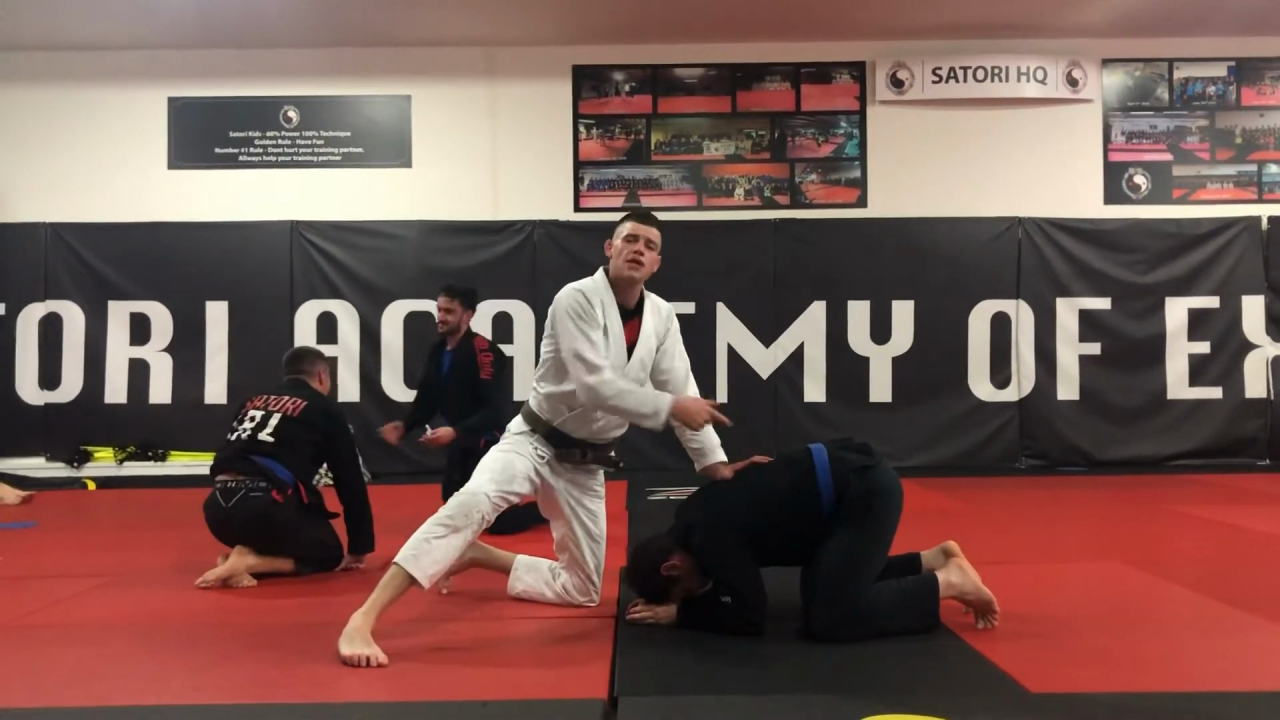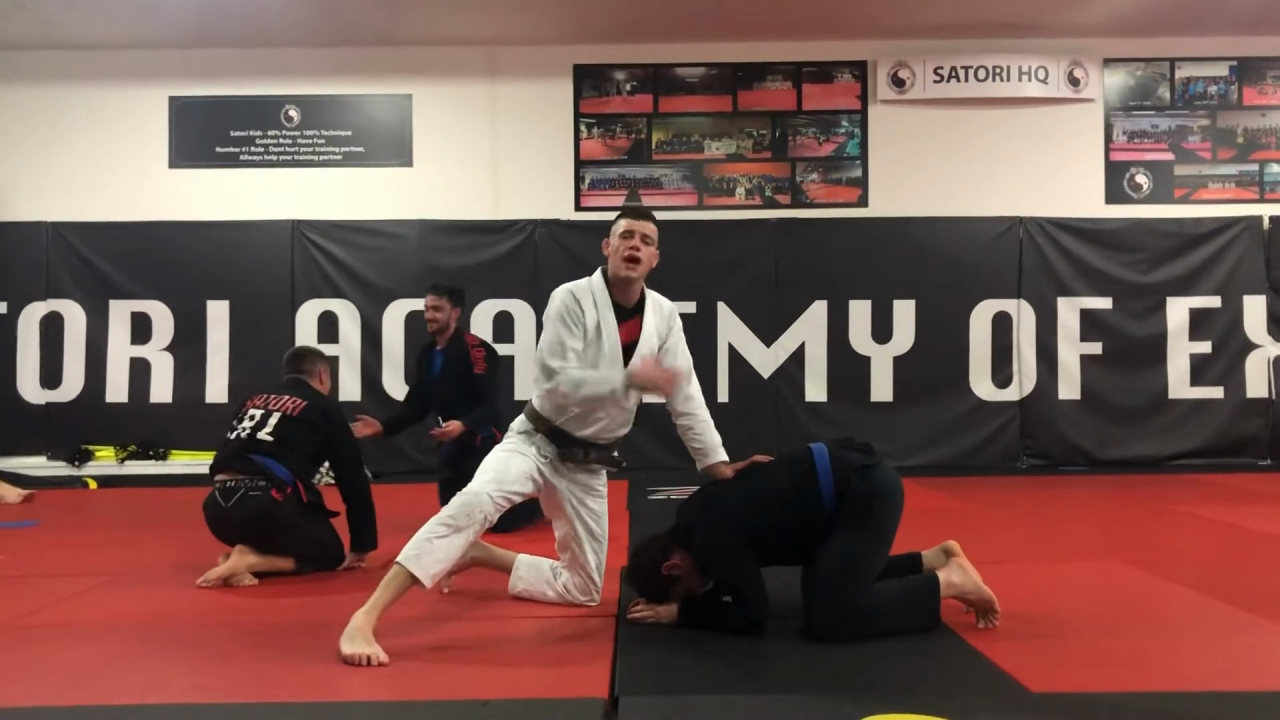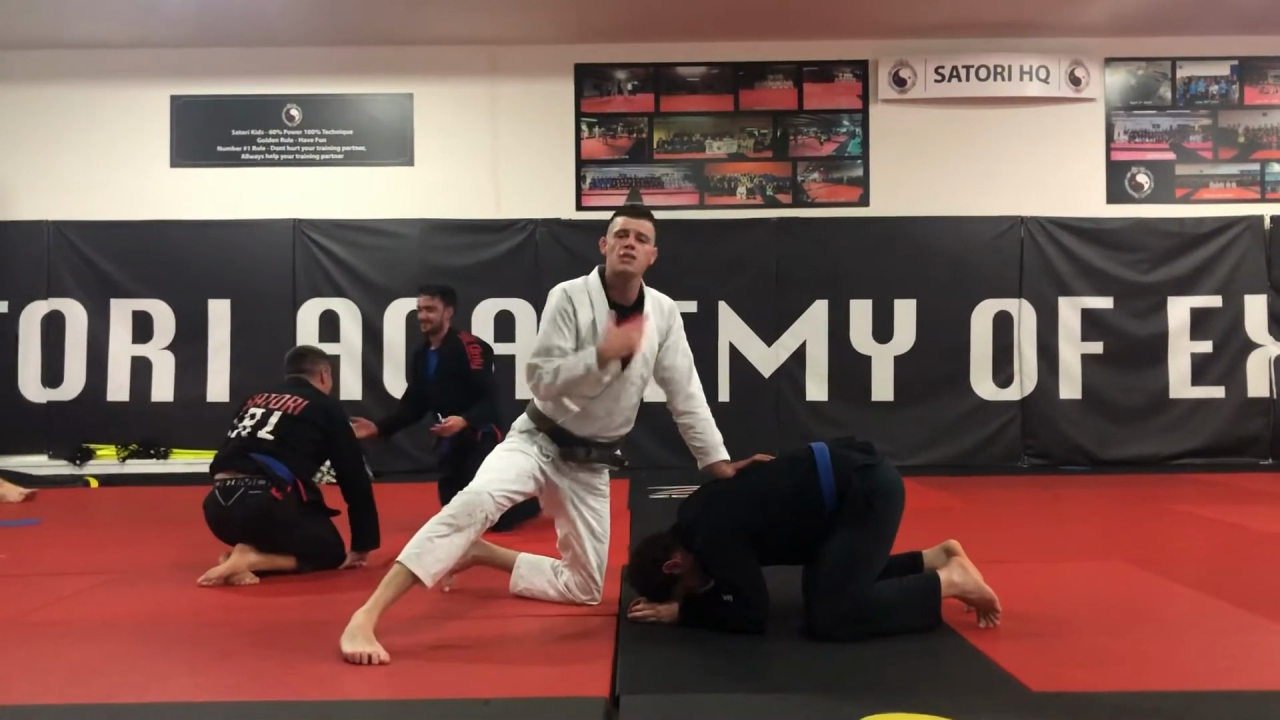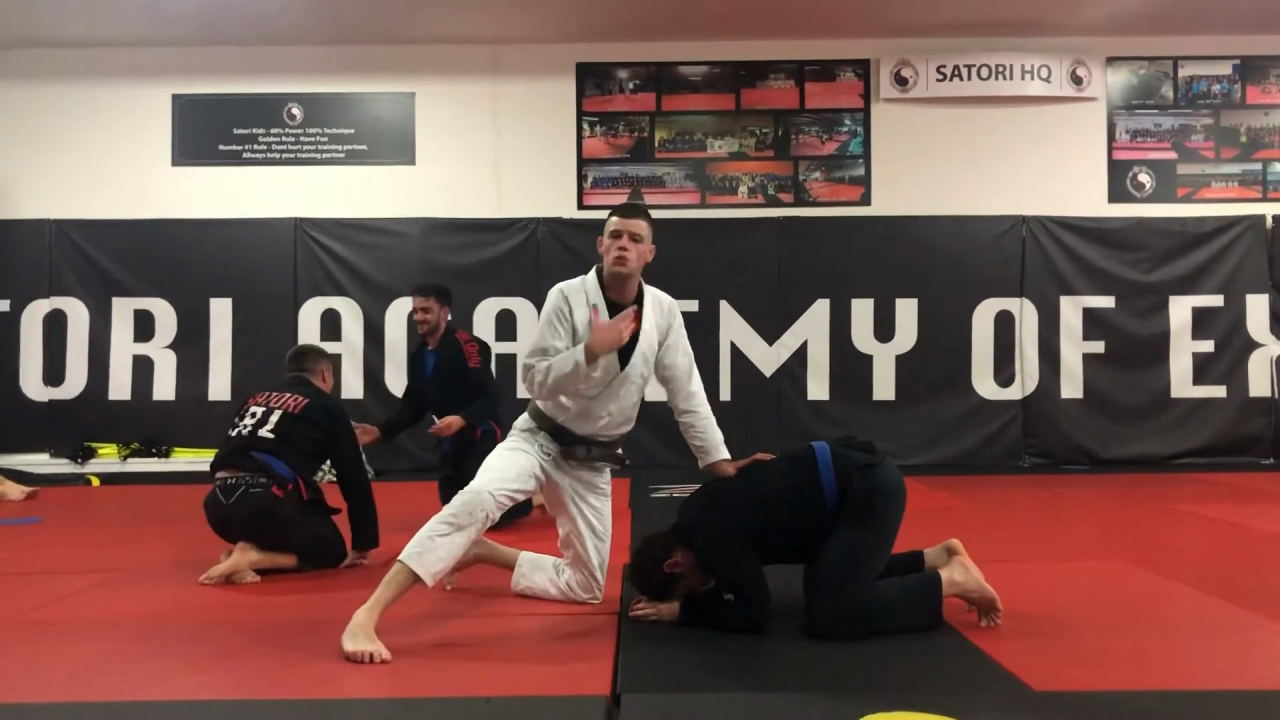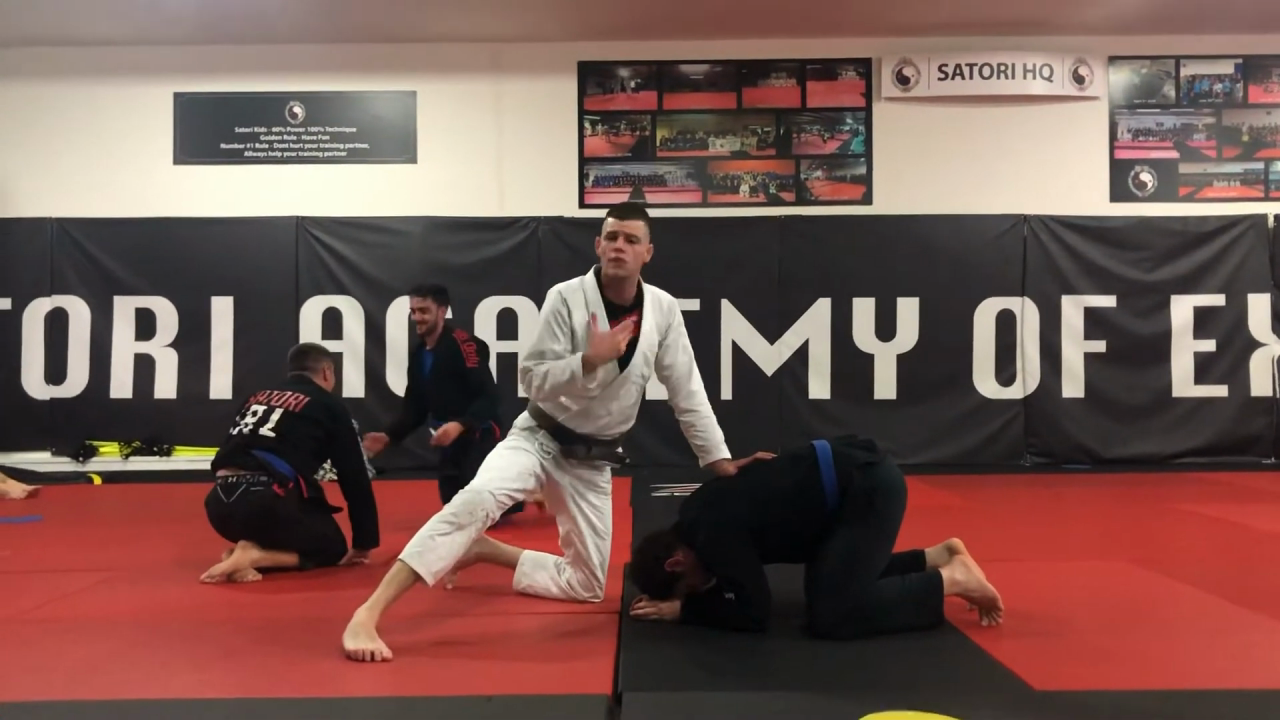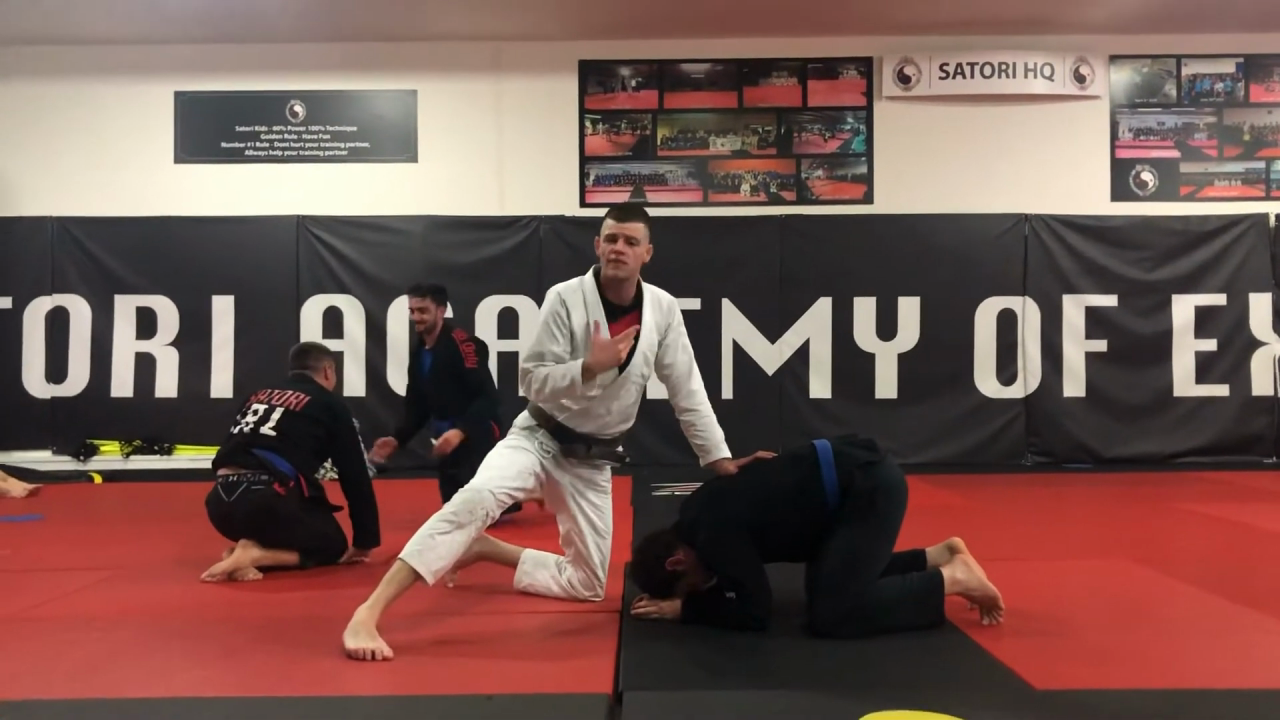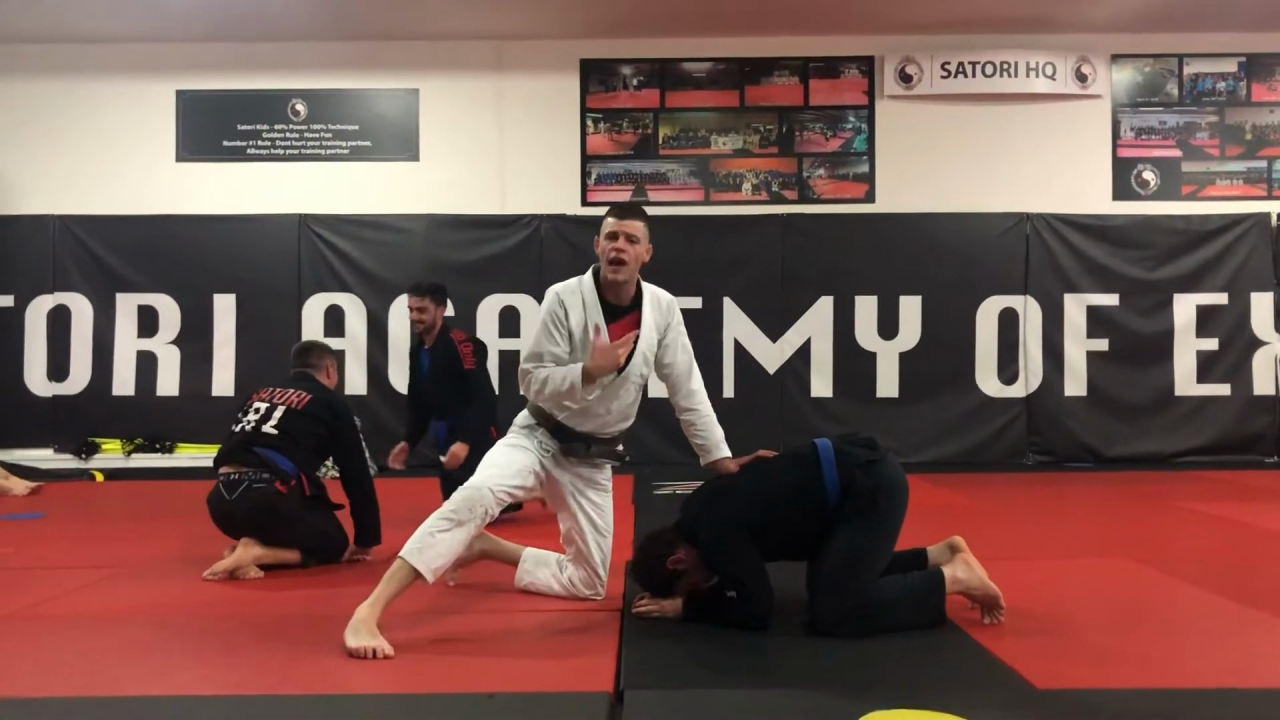
dt=0.1s
person 1, frame 1
left shoulder: (661, 316)
right shoulder: (577, 300)
left elbow: (681, 392)
right elbow: (592, 385)
left wrist: (718, 466)
right wrist: (672, 407)
left hip: (584, 462)
right hip: (535, 441)
left knee: (582, 590)
right knee: (472, 504)
left ankle: (475, 556)
right ankle: (363, 620)
person 1, frame 2
left shoulder: (662, 314)
right shoulder: (573, 298)
left elbow: (686, 395)
right elbow: (556, 383)
left wrist: (719, 464)
right wrist: (630, 379)
left hip: (588, 463)
right hip: (538, 440)
left knee: (584, 589)
right knee: (475, 503)
left ankle: (476, 555)
right ankle: (364, 620)
person 1, frame 3
left shoulder: (663, 312)
right shoulder: (570, 297)
left elbow: (686, 393)
right elbow: (540, 378)
left wrist: (720, 463)
right wrist: (602, 354)
left hip: (590, 461)
right hip: (540, 439)
left knee: (585, 588)
right knee: (476, 502)
left ankle: (477, 553)
right ankle: (365, 618)
person 1, frame 4
left shoulder: (663, 310)
right shoulder: (568, 297)
left elbow: (687, 393)
right elbow: (535, 378)
left wrist: (721, 462)
right wrist: (592, 352)
left hip: (592, 461)
right hip: (540, 439)
left knee: (587, 587)
right knee: (476, 502)
left ankle: (480, 553)
right ankle: (367, 616)
person 1, frame 5
left shoulder: (663, 309)
right shoulder: (566, 298)
left elbow: (687, 391)
right elbow: (533, 381)
left wrist: (721, 461)
right wrist: (590, 360)
left hip: (593, 459)
right hip: (541, 438)
left knee: (587, 587)
right knee: (477, 501)
left ankle: (482, 551)
right ankle: (369, 614)
person 1, frame 6
left shoulder: (663, 309)
right shoulder: (566, 299)
left elbow: (687, 390)
right elbow: (533, 381)
left wrist: (721, 461)
right wrist: (591, 367)
left hip: (592, 459)
right hip: (541, 438)
left knee: (588, 585)
right knee: (477, 499)
left ankle: (483, 549)
right ankle: (368, 614)
person 1, frame 7
left shoulder: (662, 308)
right shoulder: (564, 298)
left elbow: (687, 390)
right elbow: (532, 382)
left wrist: (722, 460)
right wrist: (590, 371)
left hip: (592, 457)
right hip: (540, 436)
left knee: (589, 583)
right knee: (476, 497)
left ankle: (483, 548)
right ankle: (369, 611)
person 2, frame 1
left shoulder: (709, 538)
right shoulder: (692, 520)
left elbow: (750, 617)
right elbow: (733, 588)
left wrist: (677, 611)
right wrist: (677, 600)
left hip: (865, 490)
right hip: (852, 478)
left knee: (827, 619)
right knee: (820, 589)
left ankle: (947, 581)
right ankle: (936, 559)
person 2, frame 2
left shoulder: (710, 537)
right shoulder: (694, 518)
left elbow: (752, 616)
right elbow: (737, 586)
left wrist: (678, 610)
right wrist: (682, 599)
left hip: (867, 490)
right hip: (852, 478)
left knee: (827, 618)
right knee: (824, 586)
left ankle: (948, 581)
right ankle: (937, 558)
person 2, frame 3
left shoulder: (710, 536)
right shoulder: (694, 518)
left elbow: (752, 615)
right elbow: (738, 586)
left wrist: (679, 610)
right wrist: (673, 598)
left hip: (867, 489)
right hip: (853, 477)
left knee: (828, 618)
right knee: (825, 586)
left ankle: (949, 580)
right ankle: (937, 558)
person 2, frame 4
left shoulder: (711, 535)
right shoulder: (696, 516)
left elbow: (753, 614)
right elbow: (739, 584)
left wrist: (680, 608)
right wrist: (682, 597)
left hip: (868, 489)
right hip: (854, 476)
left knee: (829, 616)
right knee: (824, 585)
left ankle: (950, 580)
right ankle: (939, 556)
person 2, frame 5
left shoulder: (713, 534)
right shoulder: (696, 516)
left elbow: (754, 613)
right elbow: (739, 584)
left wrist: (681, 607)
right wrist: (681, 596)
left hip: (869, 487)
right hip: (856, 475)
left knee: (830, 615)
right knee: (826, 585)
left ankle: (951, 579)
right ankle: (940, 556)
person 2, frame 6
left shoulder: (713, 533)
right shoulder: (696, 515)
left elbow: (755, 612)
right elbow: (741, 582)
left wrist: (681, 606)
right wrist: (687, 595)
left hip: (870, 486)
right hip: (856, 474)
left knee: (831, 614)
right knee: (825, 583)
left ankle: (951, 578)
right ankle: (941, 555)
person 2, frame 7
left shoulder: (714, 531)
right shoulder: (698, 514)
left elbow: (756, 611)
right elbow: (741, 582)
left wrist: (683, 605)
right wrist: (686, 594)
left hip: (871, 485)
right hip: (858, 473)
left knee: (832, 613)
right knee: (827, 582)
left ankle: (953, 577)
right ankle: (942, 554)
person 3, frame 1
left shoulder: (484, 351)
right shoulder: (438, 352)
left elbow: (493, 410)
right elbow: (426, 400)
left wrist: (455, 431)
right wrist: (403, 425)
left hip: (485, 443)
right hip: (459, 446)
left knee: (498, 523)
person 3, frame 2
left shoulder: (474, 349)
right shoulder: (427, 354)
left elbow: (490, 404)
right elbow: (417, 404)
left wrist: (463, 425)
right wrist: (383, 426)
left hip: (481, 442)
right hip: (454, 446)
left knee: (497, 520)
person 3, frame 3
left shoulder: (468, 346)
right shoulder: (421, 356)
left elbow: (491, 400)
right elbow: (413, 405)
left wrist: (464, 420)
right wrist: (379, 428)
left hip: (480, 440)
right hip: (452, 444)
left knee: (495, 518)
left ankle: (540, 500)
person 3, frame 4
left shoulder: (466, 345)
right shoulder: (419, 355)
left elbow: (490, 397)
right elbow: (412, 406)
left wrist: (462, 419)
right wrist: (381, 431)
left hip: (479, 437)
right hip: (451, 441)
left ankle: (534, 497)
person 3, frame 5
left shoulder: (463, 344)
right shoulder: (419, 355)
left elbow: (489, 398)
right elbow: (416, 407)
left wrist: (459, 425)
right wrist: (389, 437)
left hip: (479, 437)
right hip: (451, 443)
person 3, frame 6
left shoulder: (463, 344)
right shoulder: (419, 352)
left elbow: (488, 397)
right elbow: (417, 405)
left wrist: (459, 432)
right wrist: (397, 438)
left hip: (477, 436)
right hip: (449, 441)
person 3, frame 7
left shoulder: (460, 344)
right shoulder: (418, 351)
left elbow: (485, 399)
right elbow: (419, 405)
left wrist: (464, 443)
right wrist: (408, 442)
left hip: (475, 439)
right hip: (449, 439)
person 4, frame 1
left shoulder: (253, 402)
right shoulder: (325, 410)
right elbow: (350, 481)
right wrist: (359, 548)
left hip: (219, 507)
right hip: (265, 505)
right knee: (329, 554)
left ankle: (244, 554)
right ankle: (249, 562)
person 4, frame 2
left shoulder: (253, 402)
right shoulder: (325, 409)
right elbow: (353, 480)
right wrist: (361, 546)
left hip: (219, 506)
right hip: (265, 504)
right knee: (330, 553)
left ankle: (246, 555)
right ankle: (249, 561)
person 4, frame 3
left shoulder: (254, 401)
right shoulder: (326, 409)
right elbow: (354, 479)
right wrist: (363, 545)
left hip: (219, 506)
right hip: (265, 503)
right knee: (331, 552)
left ankle: (245, 552)
right ankle: (250, 559)
person 4, frame 4
left shoulder: (256, 400)
right shoulder: (327, 407)
right elbow: (354, 478)
right wrist: (363, 544)
left hip: (221, 504)
right hip: (266, 501)
left knee: (291, 538)
right knee: (332, 551)
left ankle: (244, 553)
right ankle: (252, 558)
person 4, frame 5
left shoulder: (257, 398)
right shoulder: (329, 406)
right elbow: (354, 477)
right wrist: (363, 543)
left hip: (221, 502)
right hip: (267, 500)
left knee: (290, 536)
right knee: (333, 549)
left ankle: (248, 550)
right ankle: (253, 556)
person 4, frame 6
left shoulder: (258, 397)
right shoulder: (330, 405)
right elbow: (356, 476)
right wrist: (364, 542)
left hip: (222, 501)
right hip: (268, 499)
right knee: (333, 547)
left ankle: (246, 551)
right ankle: (254, 555)
person 4, frame 7
left shoulder: (259, 395)
right shoulder: (332, 404)
right elbow: (357, 474)
right wrist: (365, 540)
left hip: (223, 499)
right hip: (269, 497)
right knee: (334, 546)
left ankle: (248, 548)
right ankle: (255, 553)
